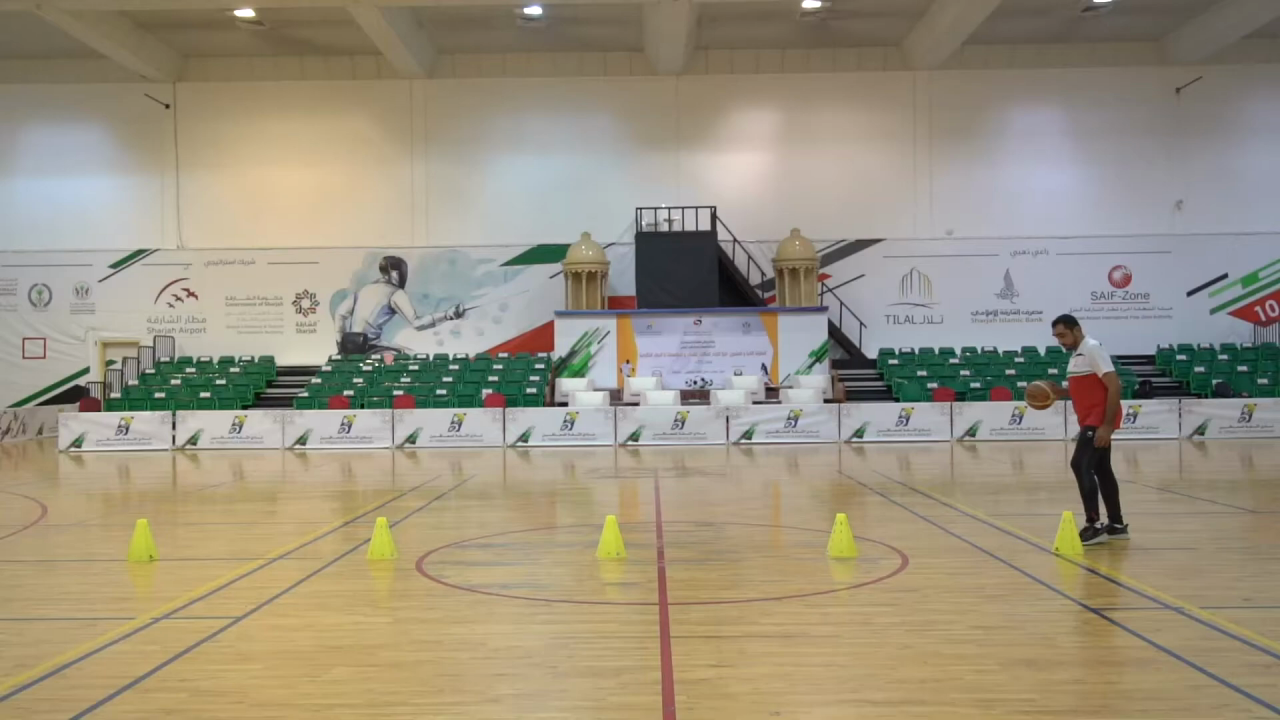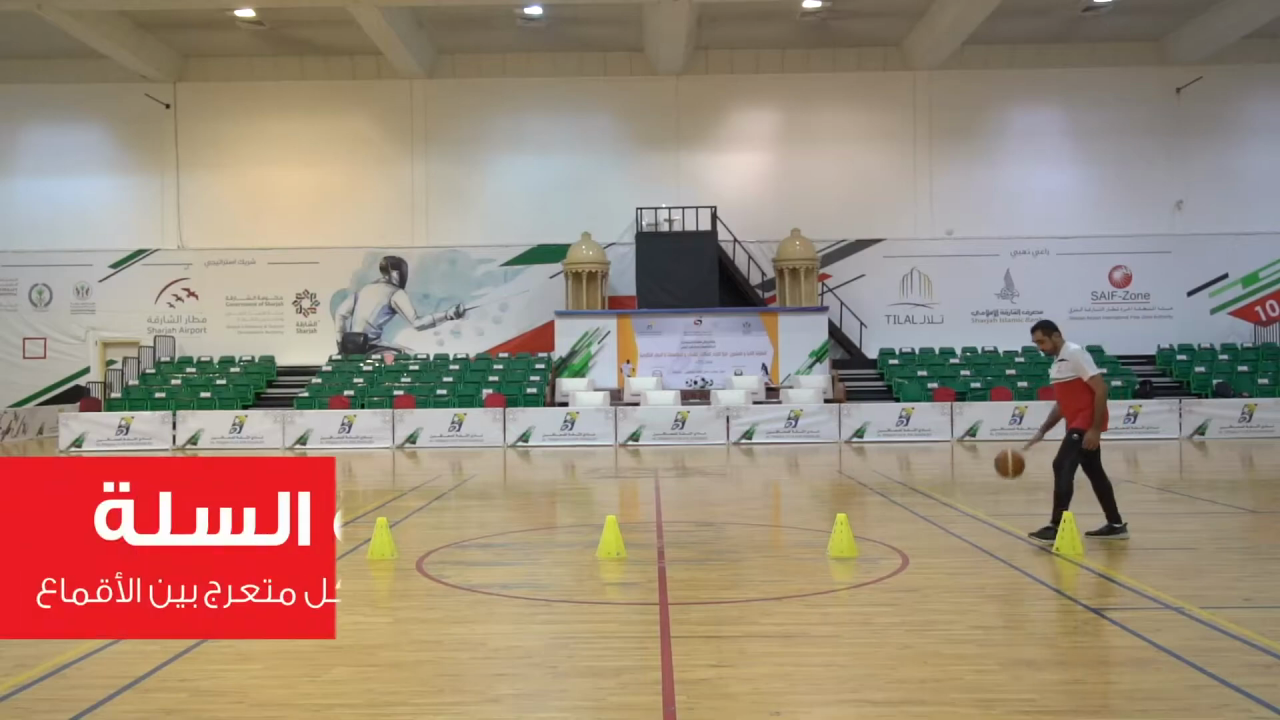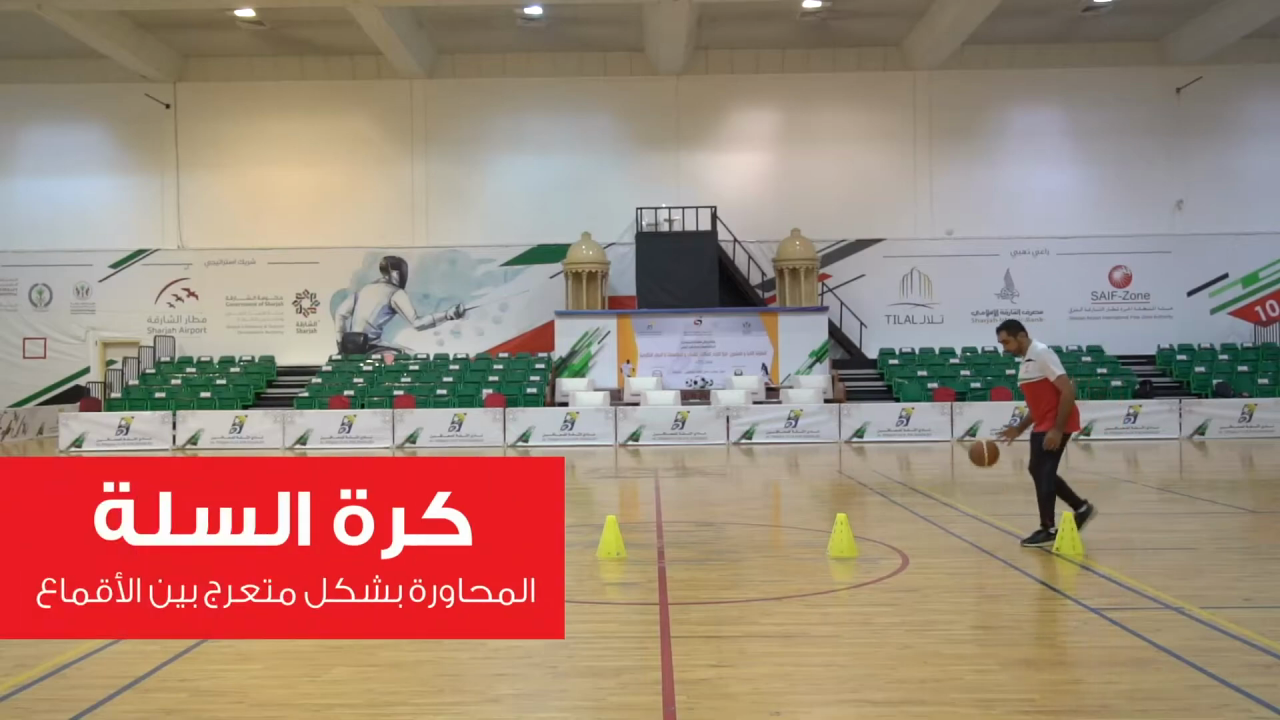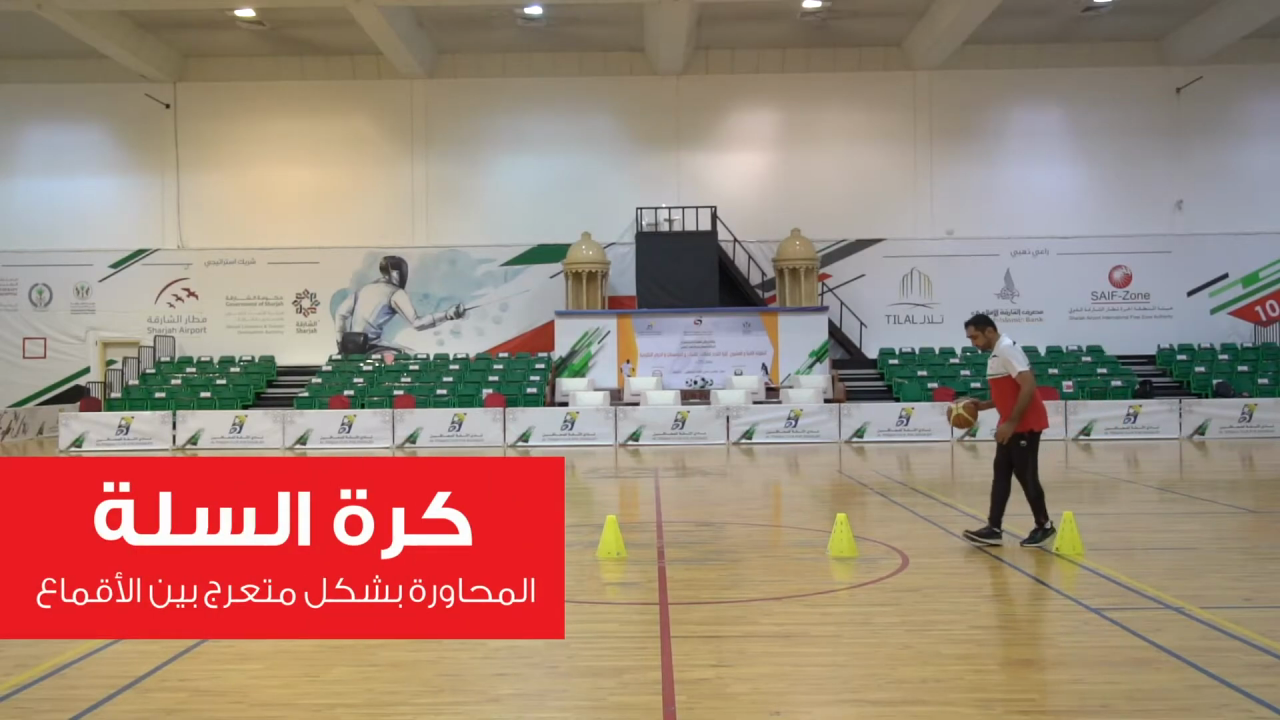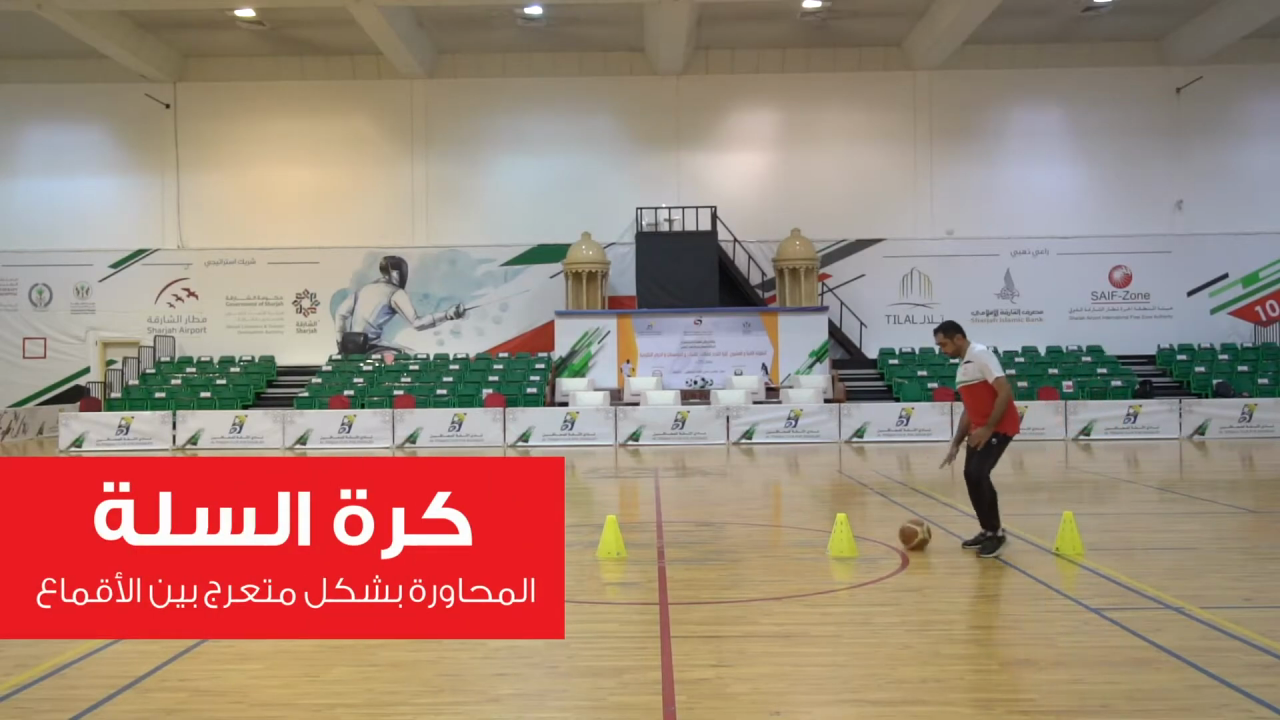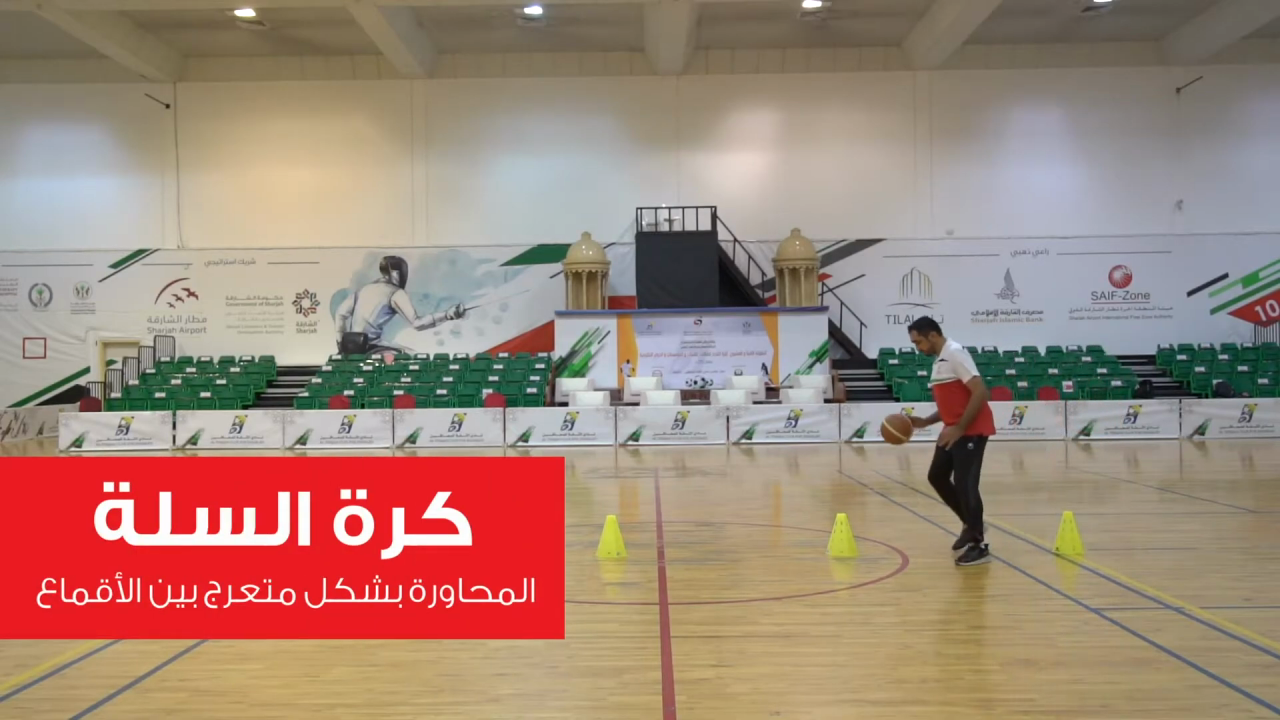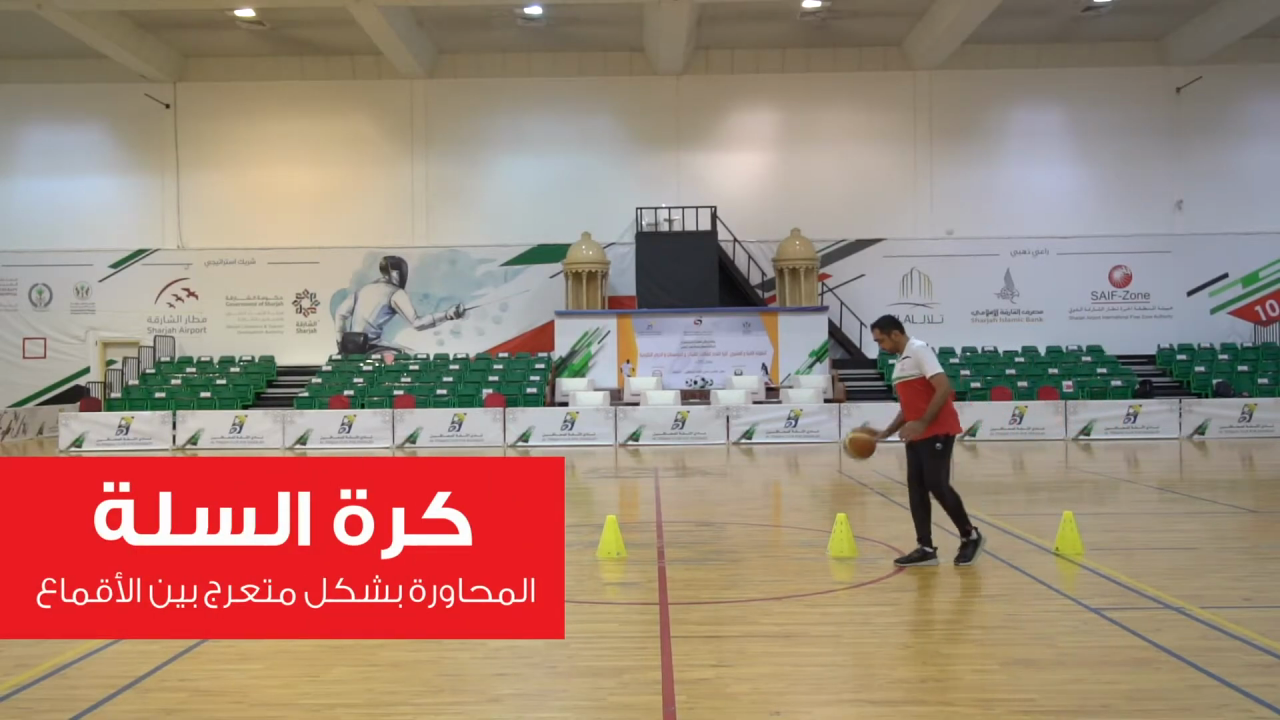
dt=0.3s
person 1, frame 1
left shoulder: (1093, 349)
right shoulder: (1076, 355)
left elbow: (1114, 387)
left wrist: (1107, 425)
right wrist: (1060, 391)
left hip: (1099, 422)
right hip: (1090, 422)
left knee: (1080, 466)
right knee: (1102, 470)
left ankle: (1094, 526)
right ankle: (1117, 524)
person 1, frame 2
left shoulder: (1076, 354)
right shoulder: (1058, 362)
left elbow: (1101, 390)
right elbow: (1063, 403)
left wrist: (1095, 429)
right wrist: (1042, 431)
left hip: (1087, 425)
right hip: (1078, 424)
left knee: (1062, 466)
right knee: (1094, 471)
left ankle: (1057, 527)
right ankle: (1116, 524)
person 1, frame 3
left shoulder: (1042, 354)
right shoulder: (1026, 362)
left elbow: (1068, 390)
left wrist: (1057, 429)
right wrist: (1020, 429)
left hip: (1056, 425)
right hip: (1043, 425)
left knee: (1043, 473)
right knee: (1039, 470)
left ankle: (1048, 530)
right ankle: (1080, 507)
person 1, frame 4
left shoulder: (1007, 349)
right shoulder: (997, 354)
left elbow: (1028, 387)
left wrist: (1011, 423)
right wrist: (985, 405)
left hip: (1025, 423)
right hip: (1010, 422)
left knee: (1025, 474)
right knee: (1001, 471)
left ankle: (1044, 526)
right ankle: (994, 529)
person 1, frame 5
left shoulder: (981, 355)
right shoulder: (963, 365)
left elbow: (1006, 392)
right elbow: (969, 410)
left wrist: (989, 428)
right wrist: (955, 446)
left hip: (997, 427)
right hip: (979, 429)
left knee: (978, 474)
right knee: (971, 476)
left ankle: (995, 533)
right ankle: (989, 530)
person 1, frame 6
left shoulder: (955, 354)
right shoulder: (939, 362)
left elbow: (980, 392)
left wrist: (959, 428)
right wrist: (924, 422)
left hip: (972, 430)
right hip: (954, 430)
left knee: (965, 482)
right knee: (936, 476)
left ankle: (978, 544)
right ankle: (971, 524)
person 1, frame 7
left shoulder: (919, 351)
right shoulder: (900, 363)
left elbow: (943, 388)
left wrist: (922, 424)
right wrist: (886, 432)
left hip: (937, 429)
right hip: (917, 431)
left knee: (936, 483)
right knee: (916, 484)
left ankle: (970, 536)
right ankle: (926, 548)
